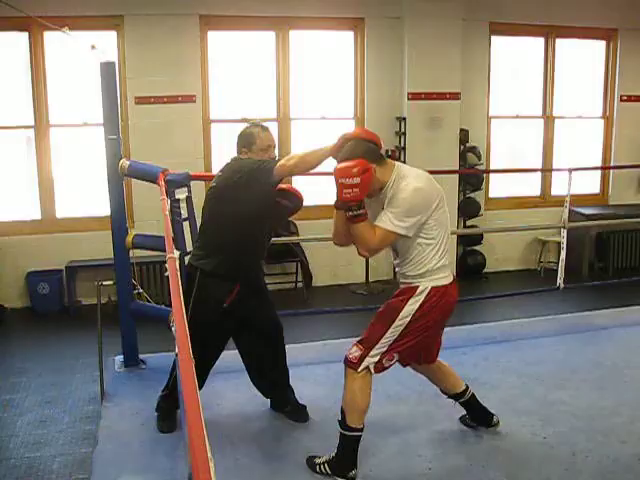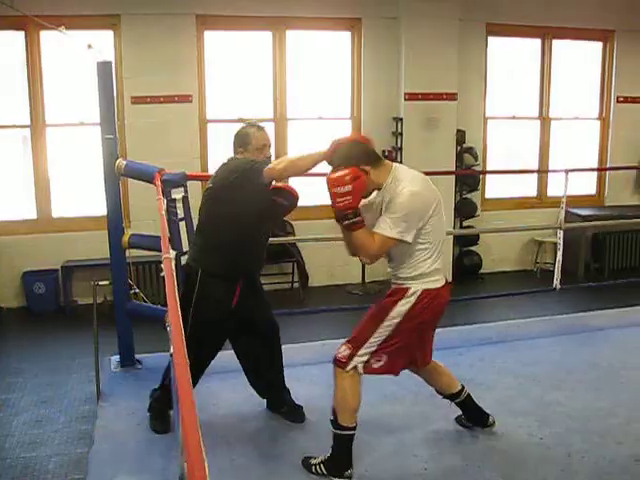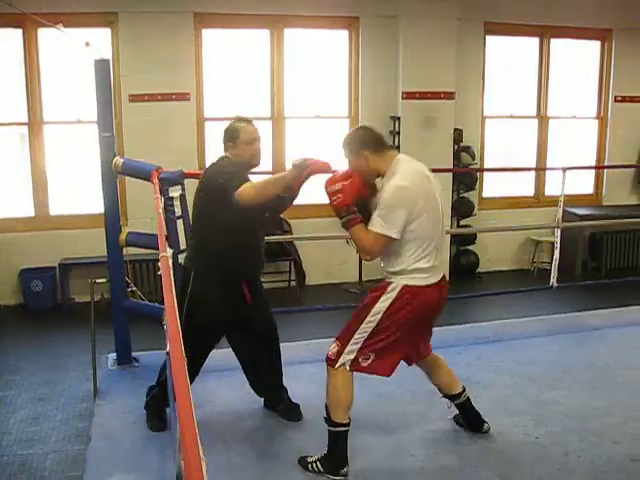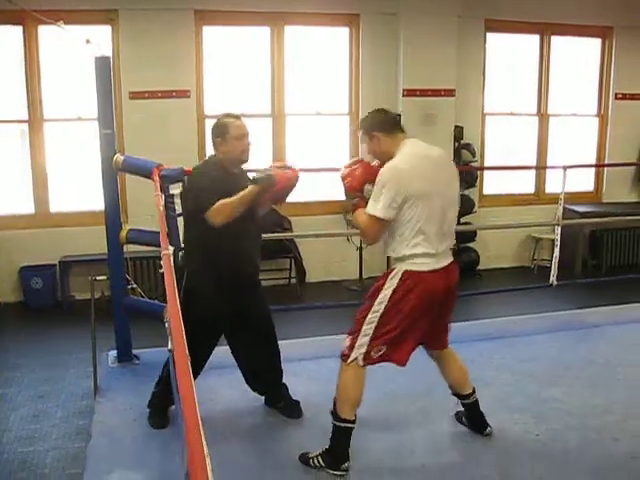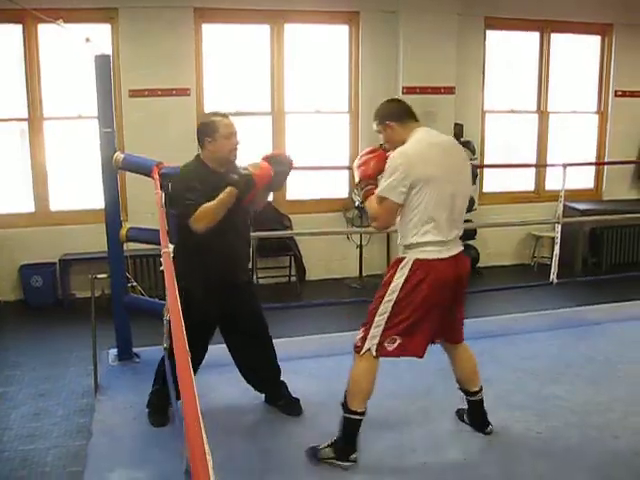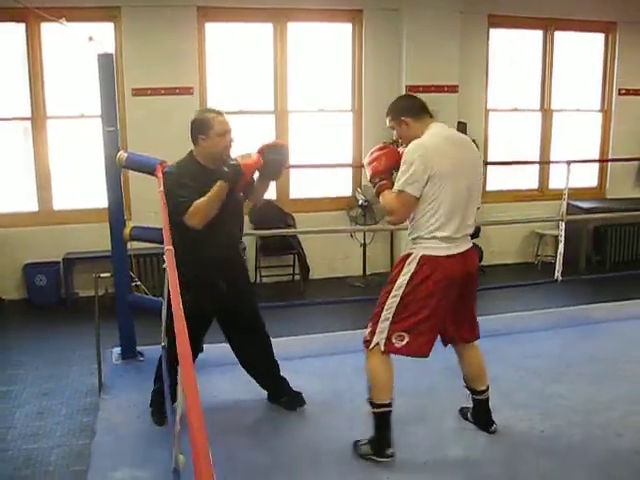
dt=0.1s
person 1, frame 1
left shoulder: (412, 190)
right shoulder: (385, 186)
left elbow: (369, 245)
right elbow: (342, 239)
left wrist: (351, 203)
right wrist: (348, 204)
left hip: (428, 292)
right hip: (427, 287)
left knee: (358, 362)
right knee: (422, 359)
right ankle: (480, 413)
person 1, frame 2
left shoulder: (410, 193)
right shoulder: (385, 187)
left elbow: (370, 252)
right elbow: (354, 245)
left wrist: (347, 211)
right wrist: (348, 210)
left hip: (419, 294)
right hip: (419, 290)
left knee: (347, 363)
right knee: (417, 361)
right ankle: (476, 414)
person 1, frame 3
left shoulder: (399, 188)
right shoulder: (414, 170)
left elbow: (371, 249)
left wrist: (346, 213)
right wrist: (362, 198)
left hip: (407, 290)
right hip: (433, 284)
left knee: (340, 361)
right knee: (422, 354)
right ankle: (472, 417)
person 1, frame 4
left shoulder: (396, 170)
right shoulder: (442, 159)
left elbow: (369, 232)
left wrist: (356, 196)
left hip: (412, 276)
right hip: (444, 270)
left knee: (353, 355)
right knee: (438, 346)
left ankle: (337, 454)
right ankle: (476, 416)
person 1, frame 5
left shoulder: (404, 157)
right shoulder: (455, 149)
left elbow: (380, 218)
left wrist: (368, 185)
left hip: (421, 266)
right hip: (455, 259)
left knee: (367, 346)
right knee: (453, 341)
left ankle: (344, 446)
right ankle: (478, 415)
person 1, frame 6
left shoulder: (420, 151)
right shoulder: (467, 146)
left elbow: (398, 213)
left wrist: (381, 180)
left hip: (429, 262)
right hip: (465, 256)
left knee: (378, 343)
right knee: (465, 339)
left ankle: (381, 440)
right ankle: (483, 414)
person 2, frame 1
left shoulder: (258, 182)
right shoulder: (239, 171)
right elbow: (290, 165)
left wrist: (281, 210)
right wrist: (335, 148)
left hip: (245, 277)
right hip: (213, 278)
left knee: (268, 336)
right knee: (200, 347)
left ankle: (282, 398)
right ankle: (168, 405)
person 2, frame 2
left shoulder: (253, 183)
right shoulder: (235, 172)
right elbow: (280, 169)
left wrist: (277, 209)
right wrist: (327, 153)
left hip: (243, 278)
right hip: (210, 279)
left knee: (266, 335)
right knee: (194, 348)
left ankle: (278, 398)
right ankle: (160, 405)
person 2, frame 3
left shoulder: (240, 175)
right shoulder: (220, 173)
right elbow: (249, 196)
left wrist: (276, 205)
right wrist: (295, 173)
left hip: (242, 278)
right hip: (207, 279)
left knee: (262, 336)
right knee: (191, 345)
left ankle: (276, 396)
right ankle: (157, 402)
person 2, frame 4
left shoulder: (237, 174)
right shoulder: (205, 175)
right elbow: (217, 217)
left wrist: (265, 193)
right wrist: (256, 188)
left hip: (242, 276)
right hip: (205, 279)
left knee: (261, 334)
right knee: (194, 345)
left ankle: (276, 394)
right ankle: (160, 401)
person 2, frame 5
left shoulder: (232, 170)
right shoulder: (188, 177)
left elbow: (250, 207)
right elbow: (199, 222)
left wrist: (266, 185)
right wrist: (234, 188)
left hip: (235, 274)
right hip: (198, 279)
left knee: (255, 335)
right knee: (187, 345)
left ankle: (275, 392)
right ankle: (159, 400)
person 2, frame 6
left shoulder: (228, 165)
right shoulder: (181, 174)
left elbow: (251, 198)
right elbow: (195, 219)
left wrist: (265, 176)
right wrist: (226, 181)
left hip: (230, 269)
right hip: (193, 274)
left knee: (251, 330)
left ankle: (276, 388)
right ankle: (161, 399)
